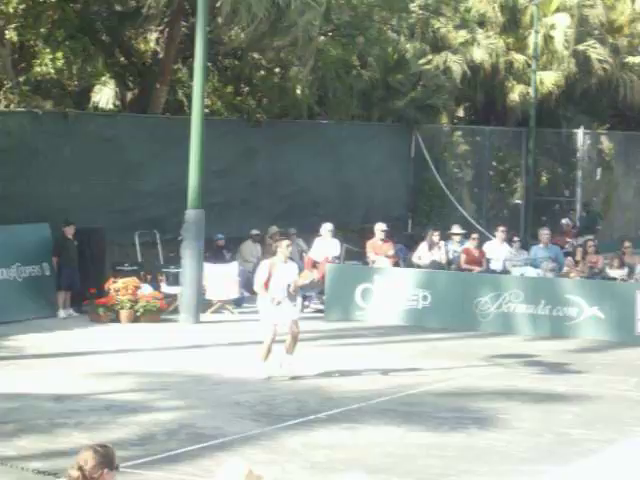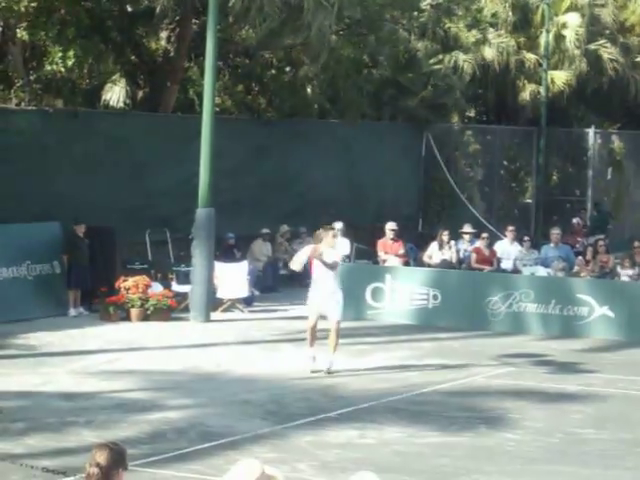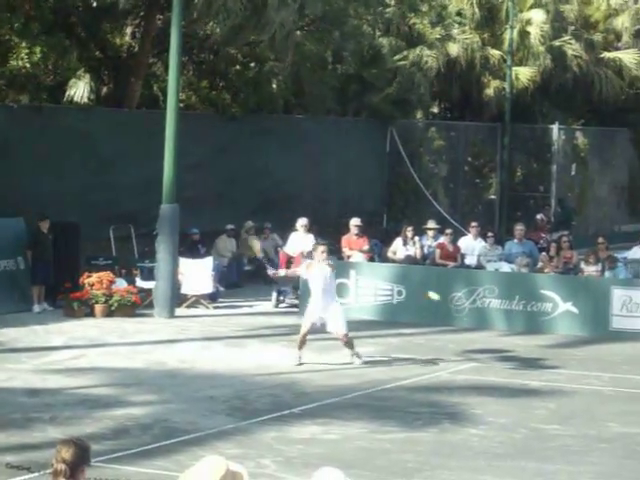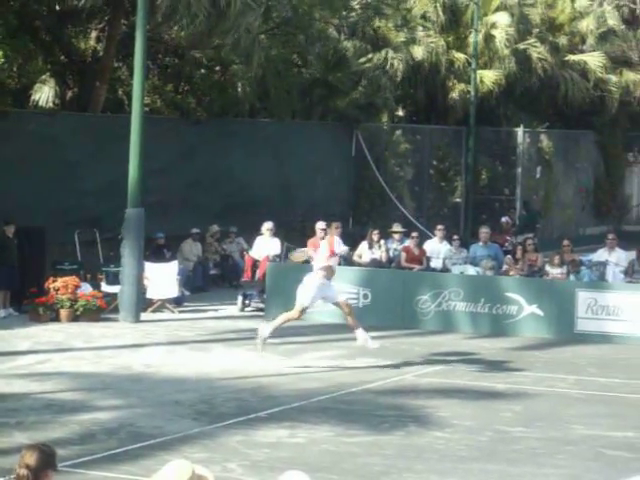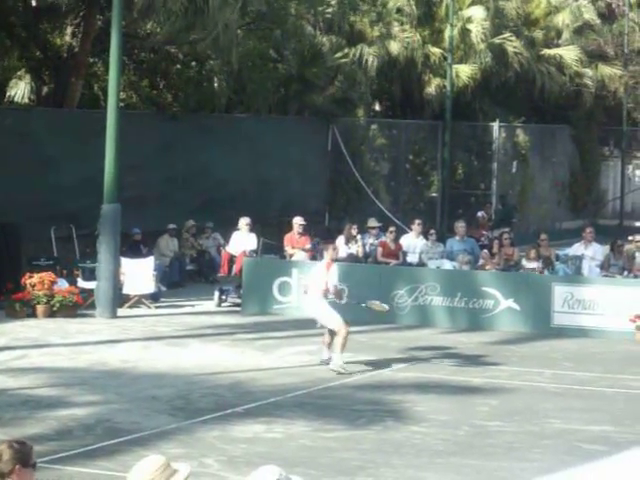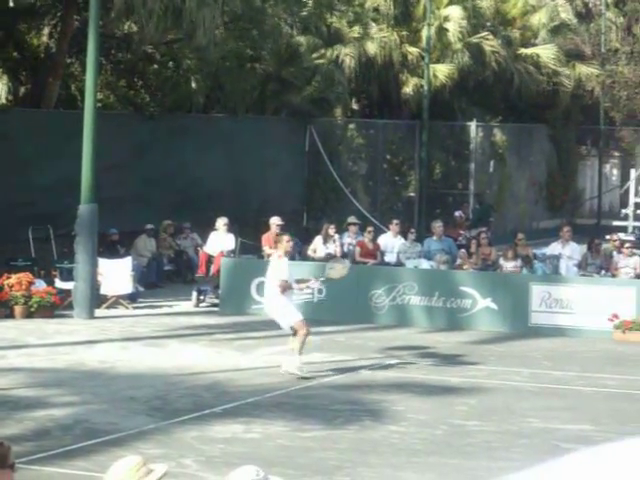
dt=0.4s
person 1, frame 1
left shoulder: (293, 266)
right shoulder: (267, 264)
left elbow: (294, 288)
right elbow: (257, 286)
left wrist: (294, 292)
right wrist: (270, 298)
left hip: (285, 304)
right hip: (268, 305)
left knee: (295, 330)
right knee: (270, 337)
left ankle: (286, 360)
right ankle: (263, 368)
person 1, frame 2
left shoulder: (336, 251)
right shoulder: (311, 249)
left elbow: (333, 266)
right elbow: (294, 263)
left wrist: (319, 258)
right wrist: (296, 265)
left hip: (334, 294)
right hip: (317, 293)
left knee: (335, 328)
right knee: (311, 325)
left ankle: (330, 361)
right ankle: (312, 355)
person 1, frame 3
left shoulder: (328, 265)
right shoulder: (307, 265)
left elbow: (332, 267)
right elbow: (296, 272)
left wrist: (327, 264)
right wrist: (283, 272)
left hip: (332, 306)
right hip: (315, 305)
left knee: (343, 336)
right knee: (304, 331)
left ankle: (354, 353)
right ankle: (298, 355)
person 1, frame 4
left shoulder: (325, 243)
right shoulder: (334, 239)
right elbow: (344, 252)
left hip: (325, 283)
right hip: (316, 282)
left knee: (347, 308)
right knee: (297, 313)
left ankle: (362, 337)
right ankle: (266, 330)
person 1, frame 5
left shoulder: (316, 267)
right shoulder: (332, 266)
left elbow: (306, 288)
right elbow: (334, 289)
right wrist: (339, 296)
left hip: (308, 302)
right hip: (318, 303)
left knee: (332, 328)
right knee: (344, 330)
left ankle: (327, 356)
right ankle: (336, 361)
person 1, frame 6
left shoulder: (277, 259)
right shoulder: (282, 260)
right elbow: (282, 283)
left wrist: (304, 282)
right wrist: (296, 286)
left hip: (277, 302)
right hip: (279, 302)
left knee: (297, 331)
right knee: (304, 330)
left ankle: (288, 364)
right ankle: (294, 362)
